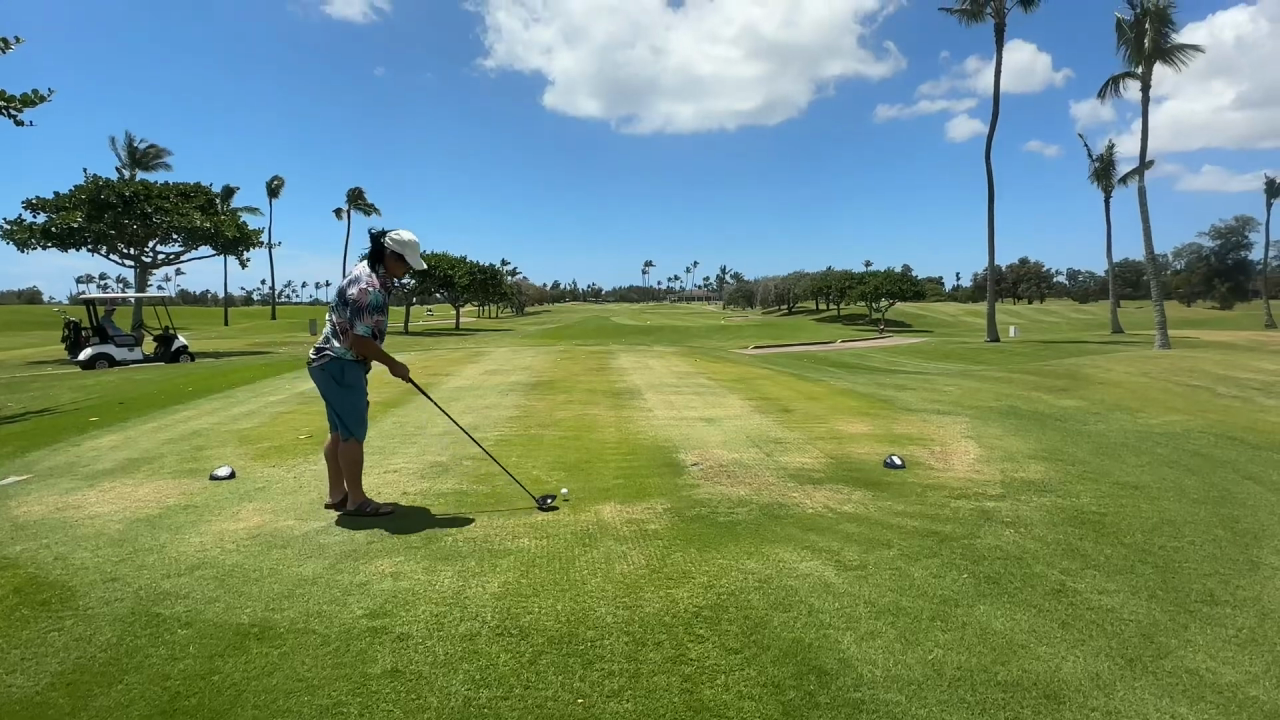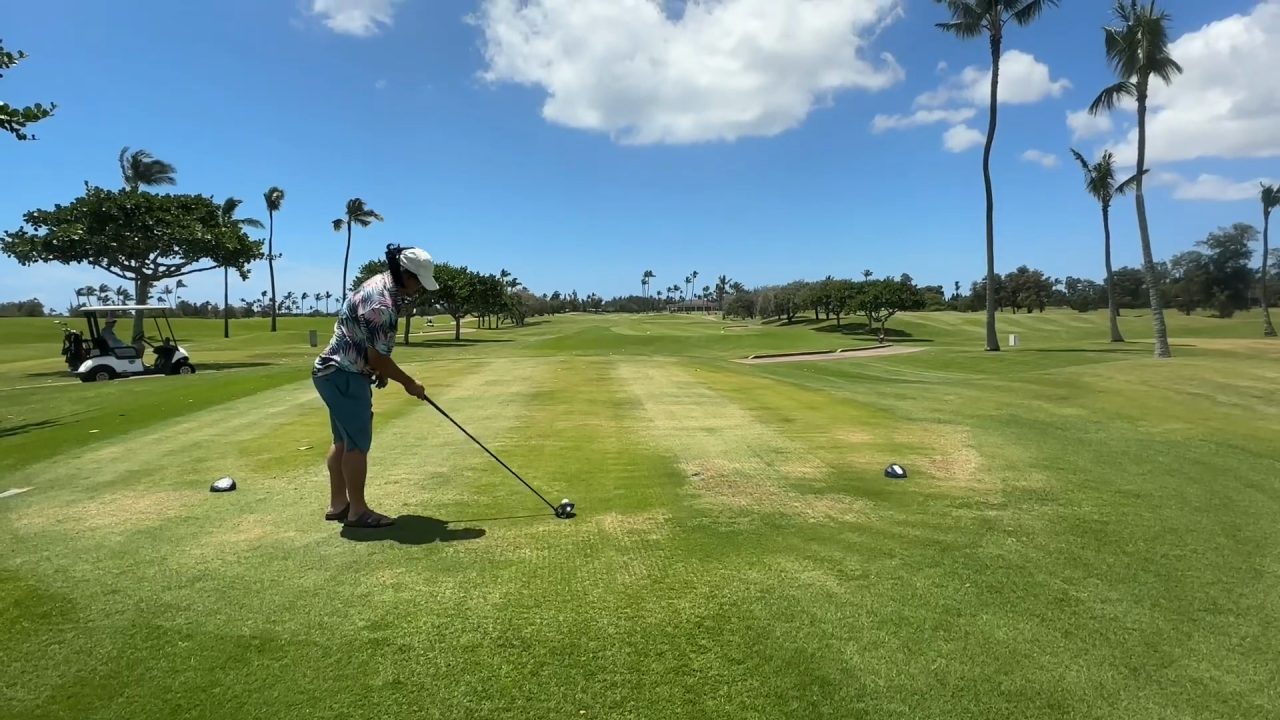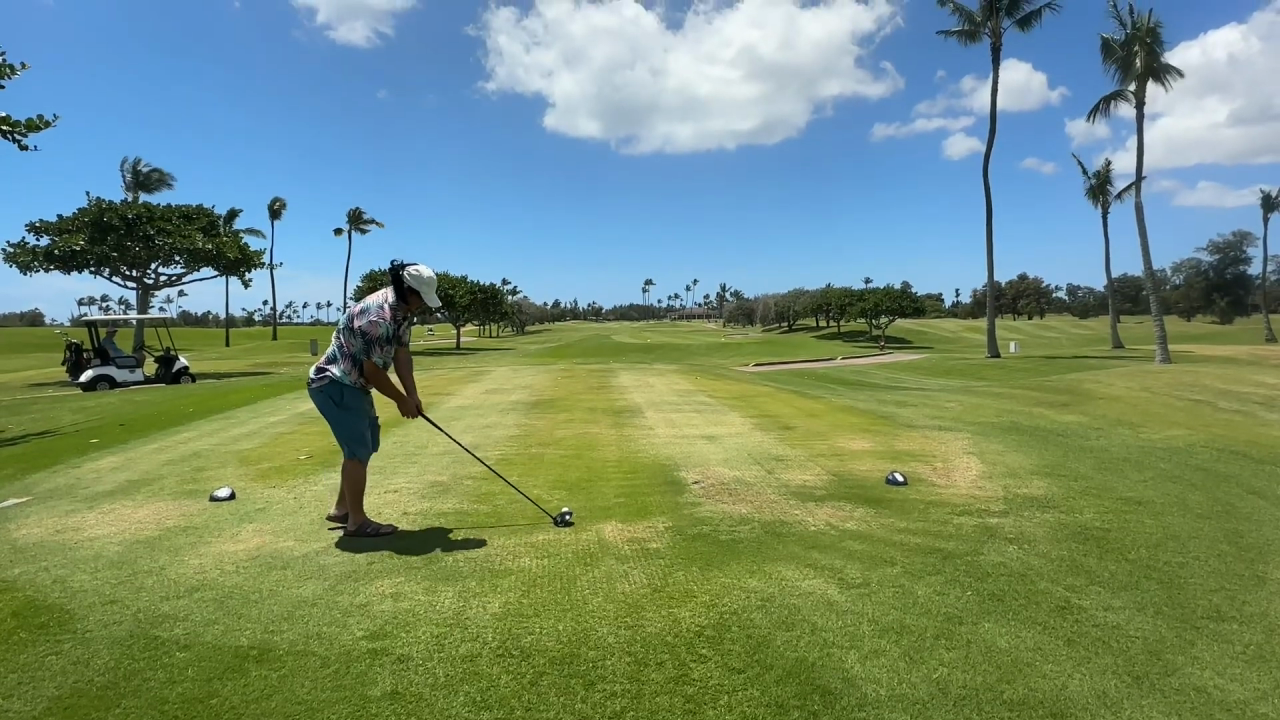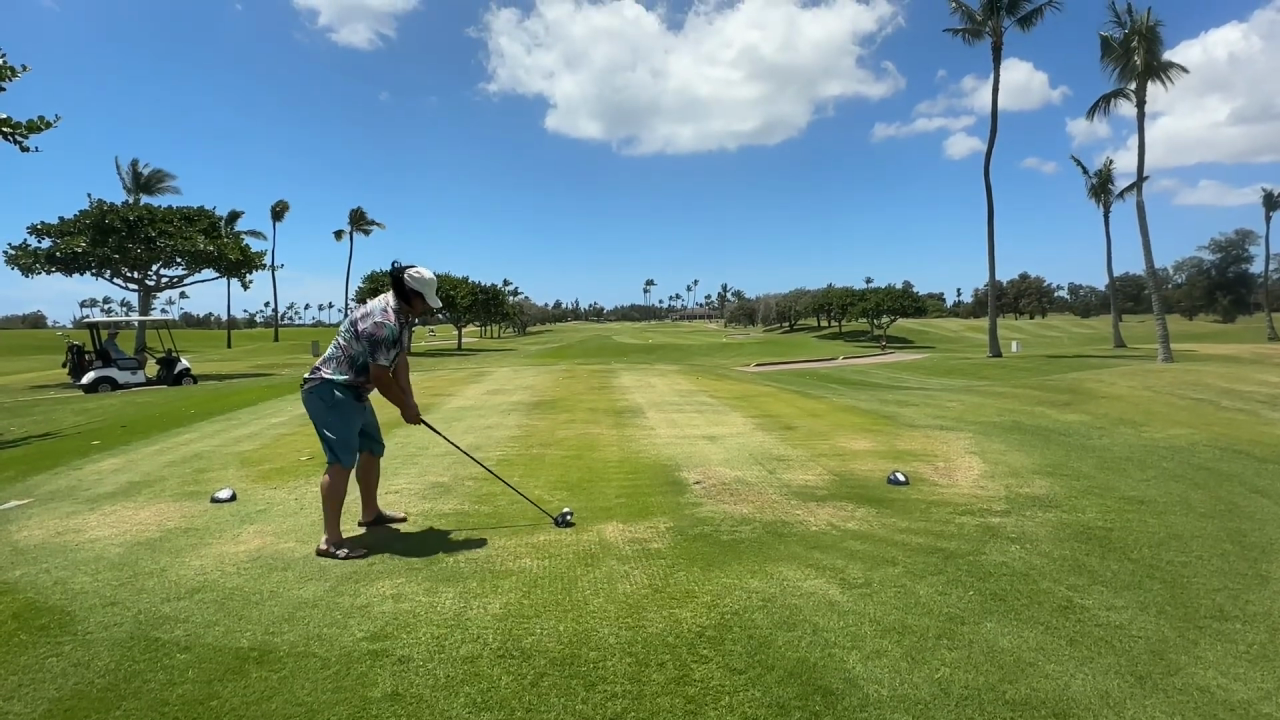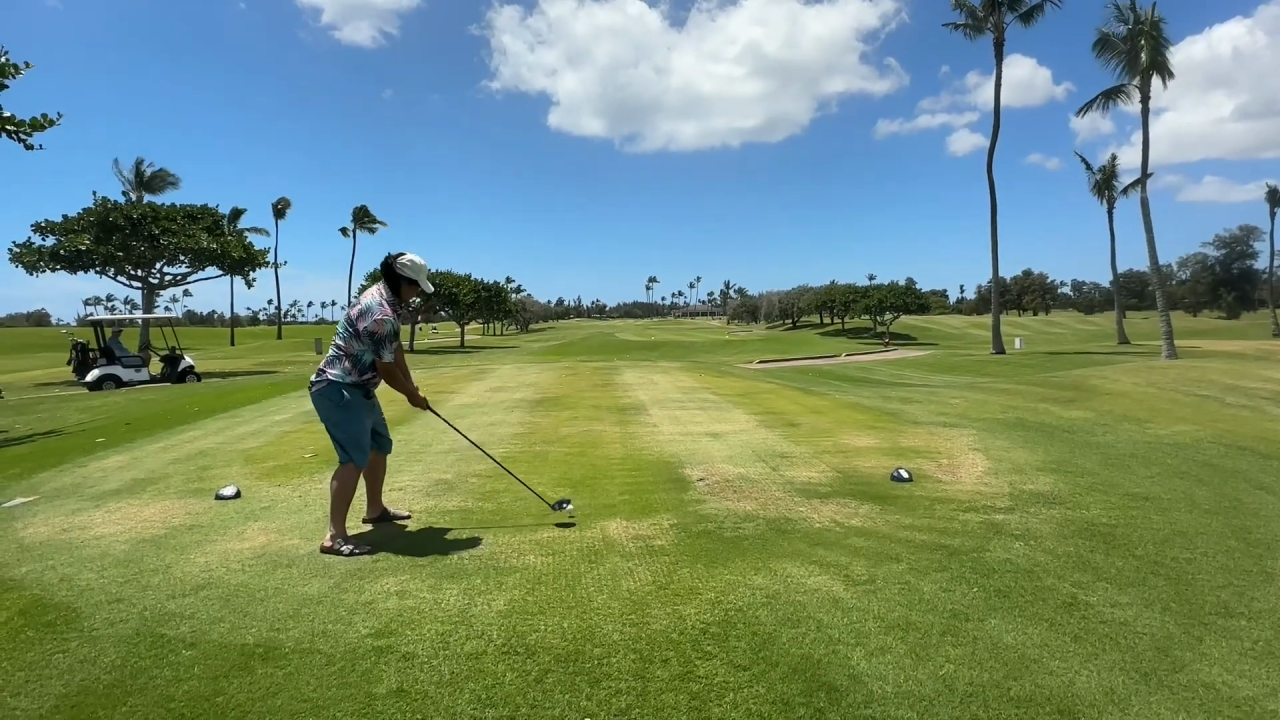
dt=1s
person 1, frame 1
left shoulder: (370, 272)
right shoulder: (369, 287)
right elbow: (359, 339)
left wrist: (367, 360)
right wrist: (393, 365)
left hip: (333, 361)
right hip: (339, 364)
left knee: (339, 430)
right knee: (353, 431)
left ankle: (337, 493)
right ankle: (356, 499)
person 1, frame 2
left shoulder: (381, 284)
right shoulder: (380, 305)
right elbow: (377, 357)
left wrist: (383, 371)
right wrist: (408, 383)
left hip: (337, 371)
right hip: (344, 375)
left knee: (343, 440)
right knee: (358, 441)
left ankle: (338, 504)
right ankle: (357, 511)
person 1, frame 3
left shoulder: (402, 310)
right shoulder: (378, 318)
left elbow: (401, 354)
right elbow: (373, 371)
left wrist: (412, 395)
right wrist: (401, 400)
left hip: (350, 384)
right hip: (335, 384)
left knee: (367, 445)
right knee: (358, 450)
left ankle: (343, 507)
right ankle: (356, 520)
person 1, frame 4
left shoulder: (400, 315)
right shoulder: (382, 321)
left elbow: (399, 361)
right elbow: (380, 376)
left wrist: (410, 402)
right wrist: (405, 409)
left hip: (350, 390)
right hip: (329, 389)
left knee: (372, 448)
right knee: (342, 458)
left ankle: (371, 512)
right ankle: (330, 538)
person 1, frame 5
left shoulder: (385, 298)
right shoulder: (381, 315)
left elbow: (394, 347)
right elbow: (386, 368)
left wrist: (411, 384)
right wrist: (411, 395)
left hip: (357, 389)
right hip: (338, 390)
left knee: (379, 445)
right knee: (355, 457)
left ankle: (375, 509)
right ankle: (334, 535)
